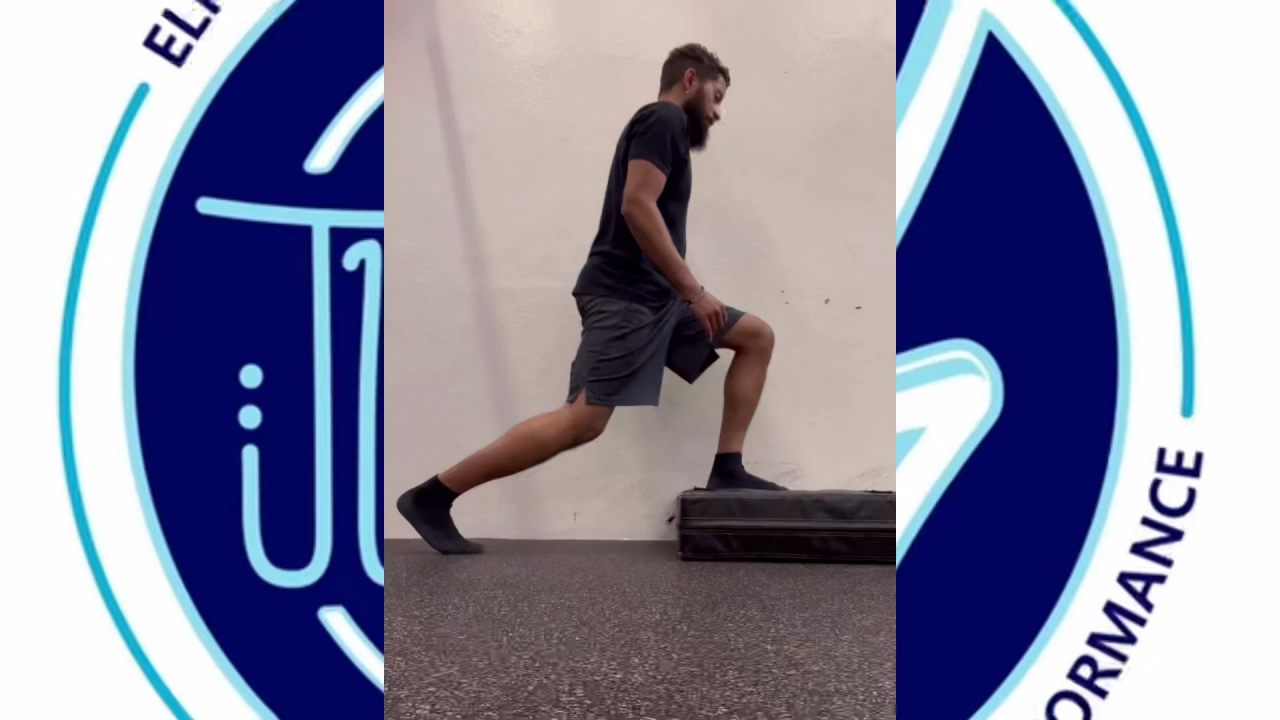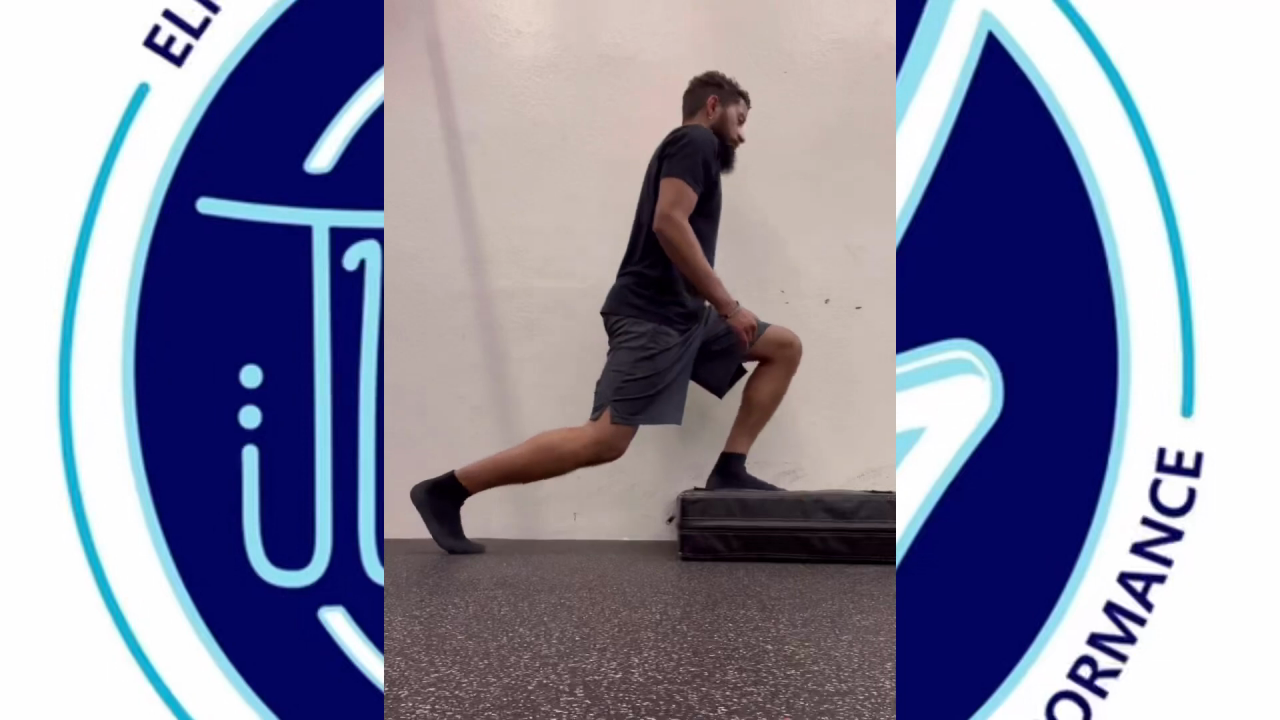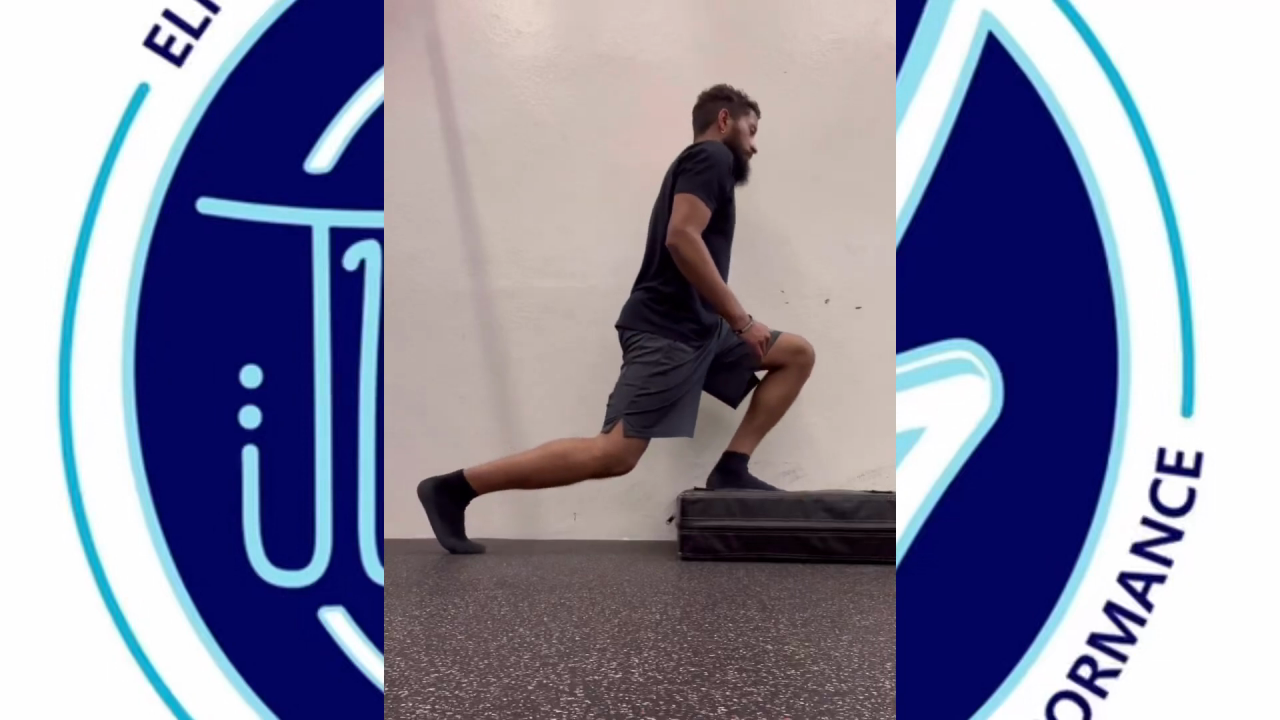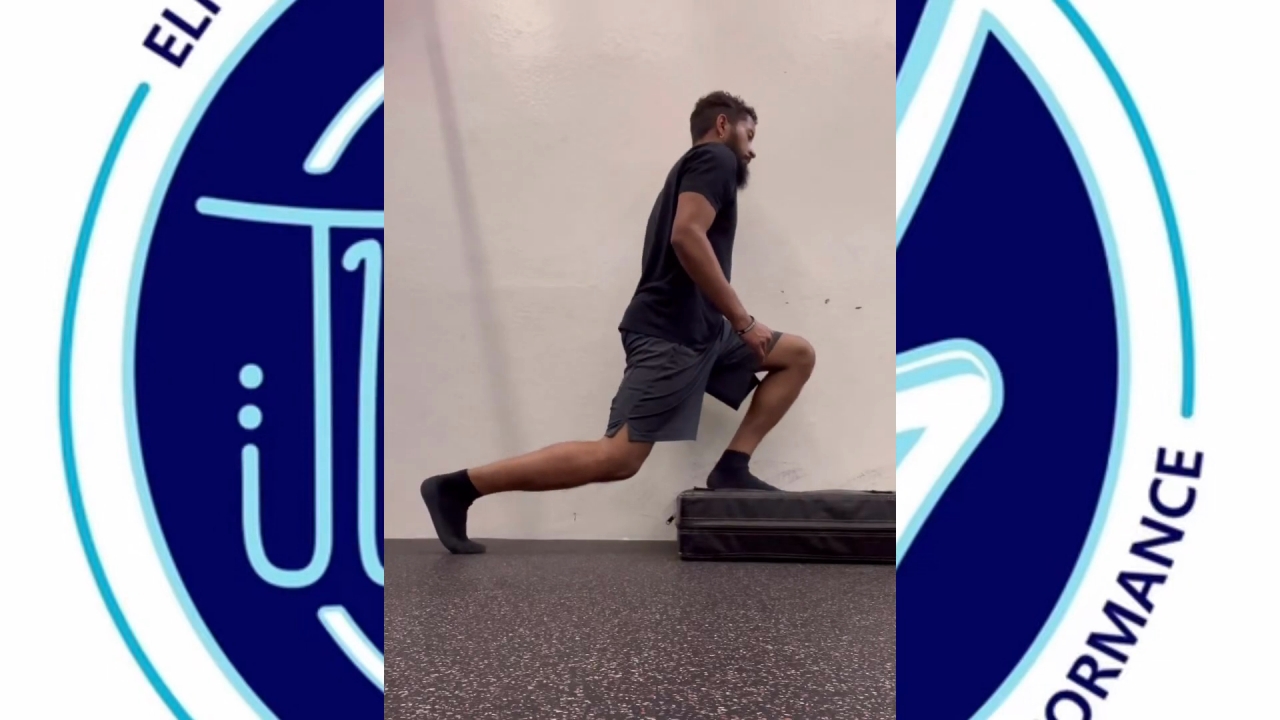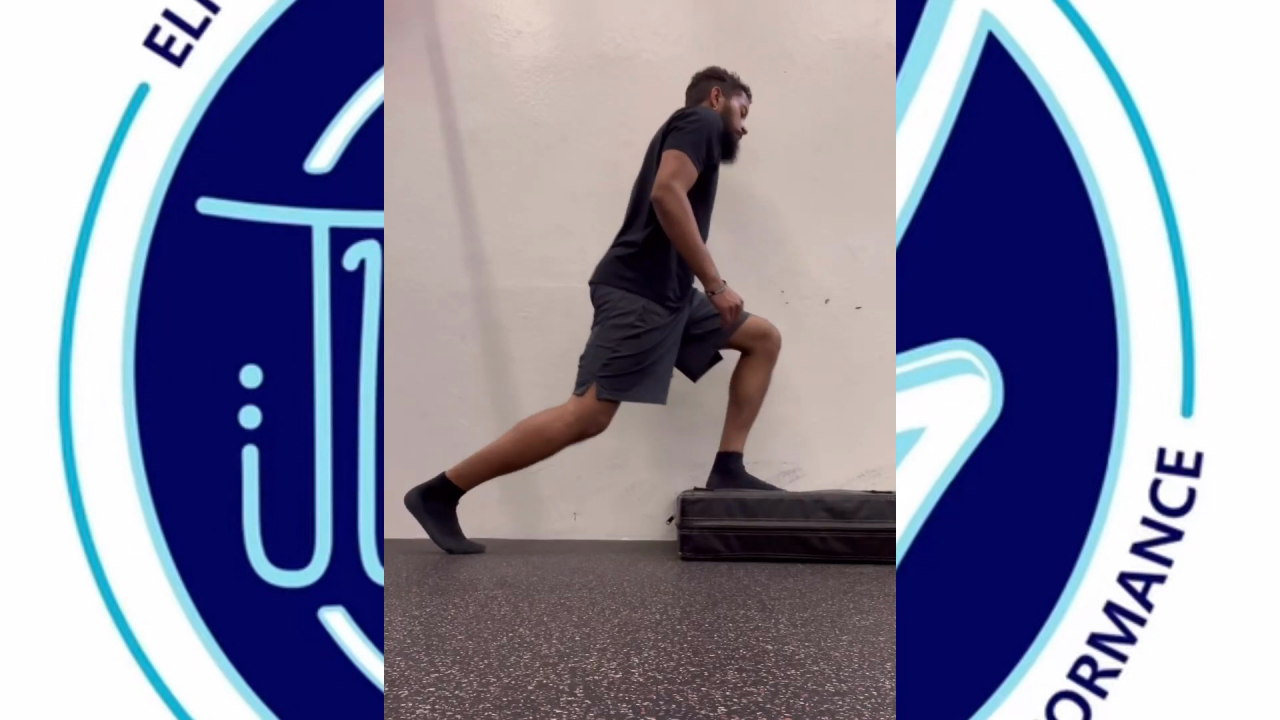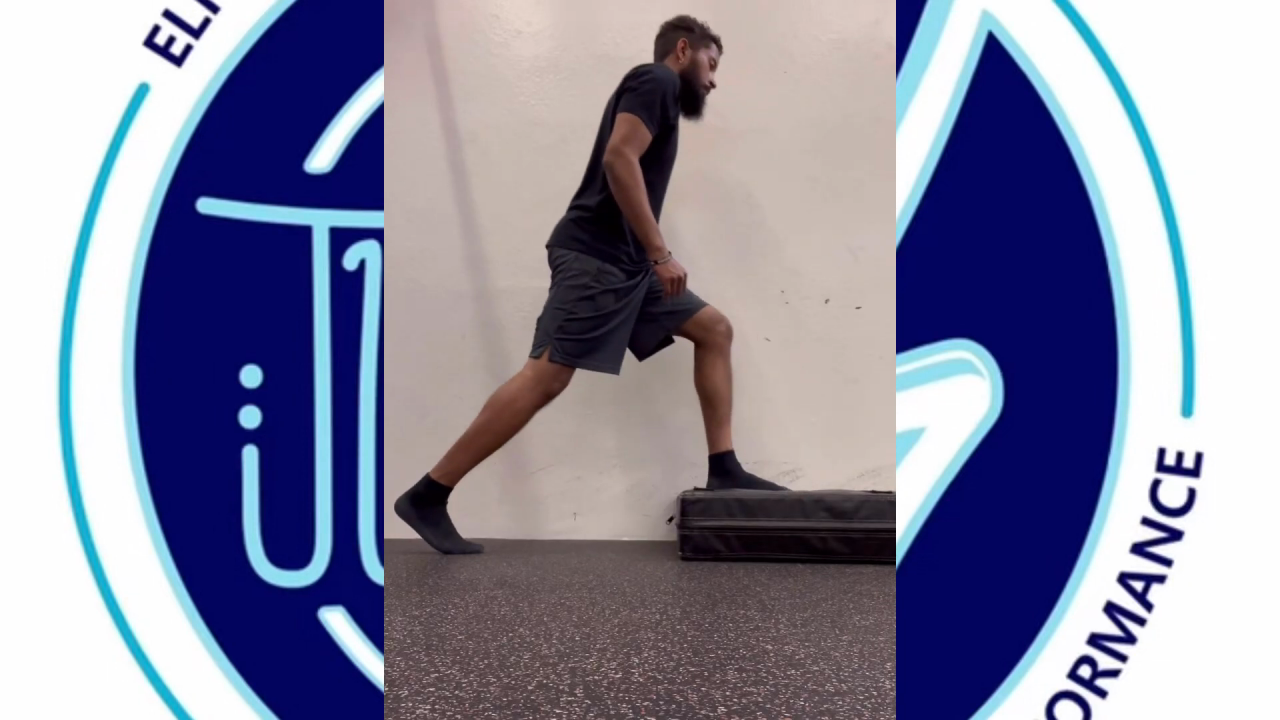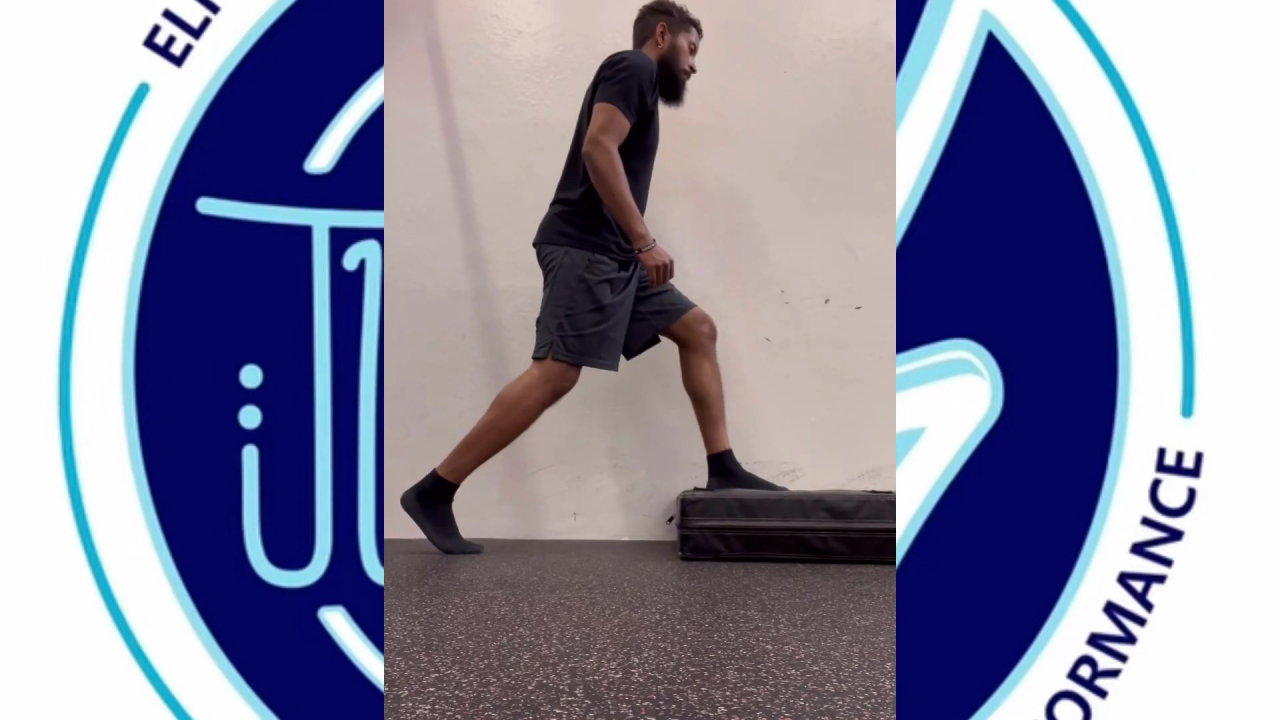
dt=0.4s
person 1, frame 1
left shoulder: (665, 128)
right shoulder: (663, 118)
right elbow: (636, 205)
right wrist: (693, 290)
left hip: (653, 295)
right hip: (625, 295)
left knee: (757, 336)
right knee: (583, 421)
left ankle: (727, 471)
right ankle: (432, 496)
person 1, frame 2
left shoulder: (689, 150)
right shoulder: (695, 140)
right elbow: (668, 222)
right wrist: (728, 304)
left hip: (682, 313)
right hip: (652, 315)
left knee: (785, 346)
right knee: (604, 440)
left ankle: (730, 470)
right ankle: (446, 491)
person 1, frame 3
left shoulder: (699, 165)
right shoulder: (711, 157)
right elbow: (682, 238)
right wrist: (741, 319)
left hip: (695, 327)
right hip: (667, 331)
left knee: (798, 354)
right knee: (614, 453)
left ankle: (732, 469)
right ankle: (453, 488)
person 1, frame 4
left shoulder: (696, 170)
right shoulder: (714, 158)
right elbow: (687, 238)
right wrist: (743, 320)
left hip: (697, 329)
right hip: (670, 333)
left knee: (798, 354)
right knee: (617, 459)
left ankle: (732, 468)
right ankle: (456, 488)
person 1, frame 5
left shoulder: (690, 132)
right shoulder: (700, 121)
right elbow: (667, 194)
right wrist: (717, 283)
left hip: (670, 292)
right hip: (639, 291)
left knee: (764, 338)
right knee: (589, 415)
left ankle: (727, 470)
right ankle: (438, 493)
person 1, frame 6
left shoulder: (658, 93)
right shoulder: (656, 79)
right elbow: (618, 158)
right wrist: (661, 253)
left hip: (626, 259)
right hip: (596, 253)
left knee: (714, 330)
right knee: (548, 375)
left ankle: (724, 470)
right ankle: (426, 496)
person 1, frame 7
left shoulder: (639, 80)
right shoulder: (633, 66)
right elbow: (598, 147)
right wrist: (645, 240)
left hip: (614, 253)
right hip: (585, 245)
left knee: (699, 330)
right knee: (554, 372)
left ankle: (723, 470)
right ankle: (433, 493)
